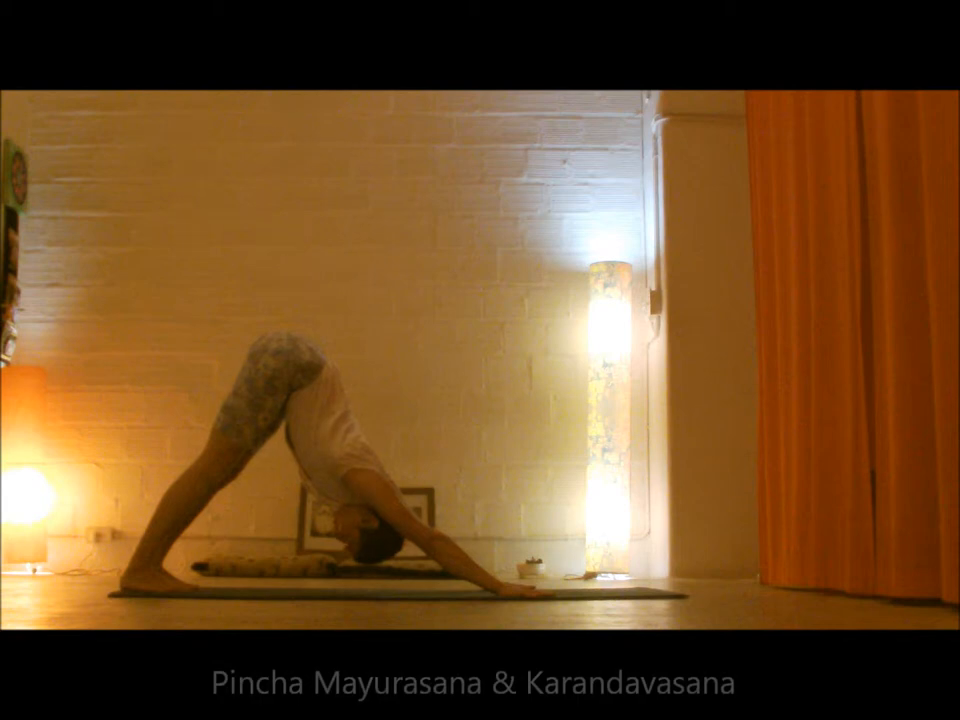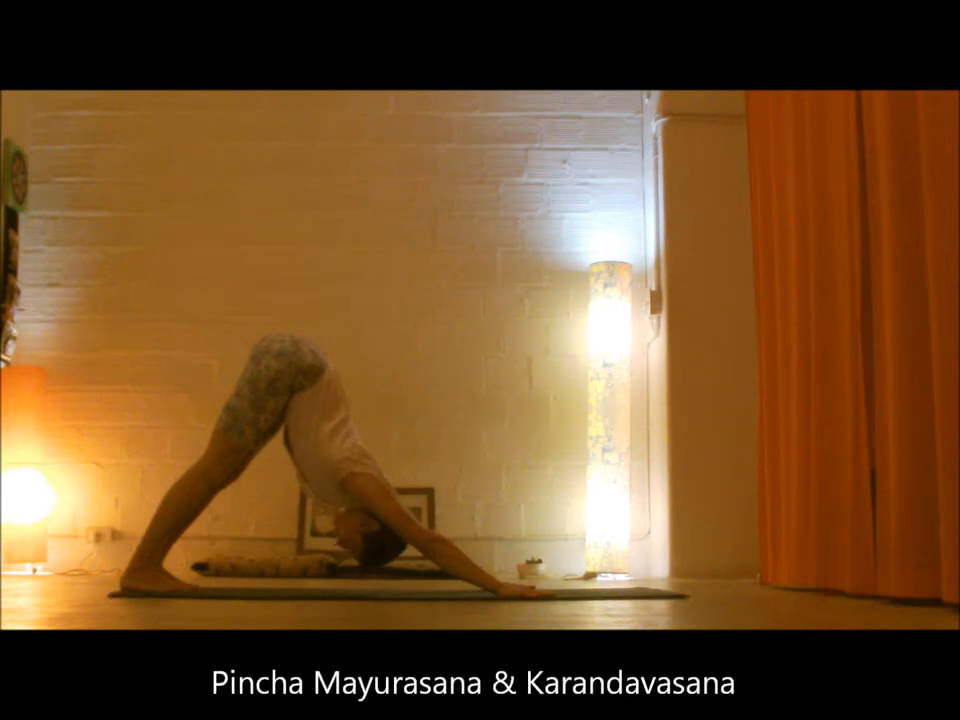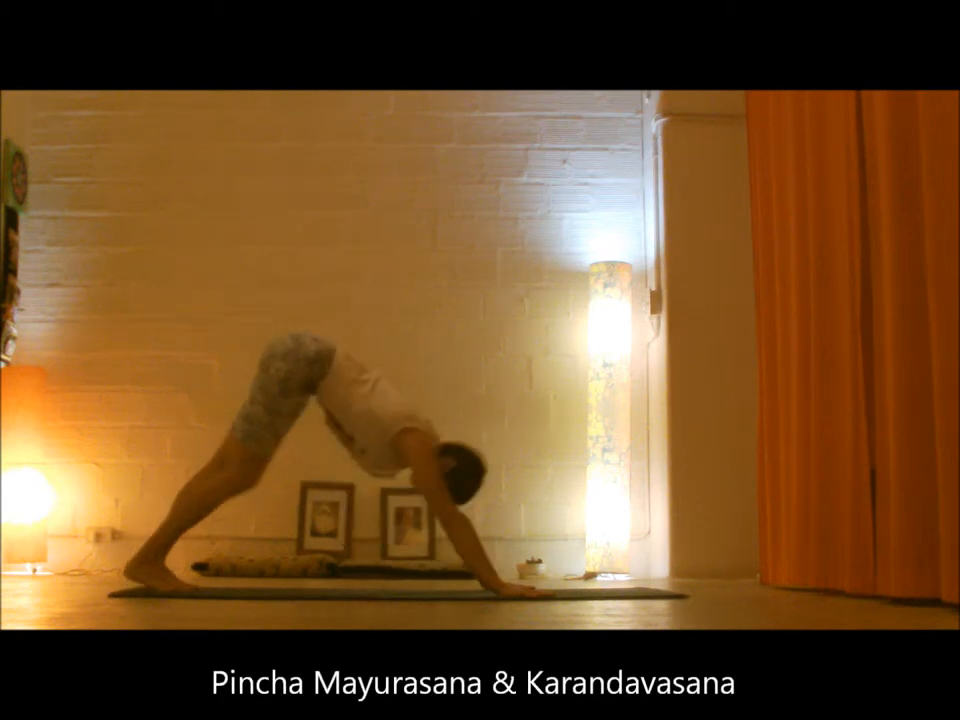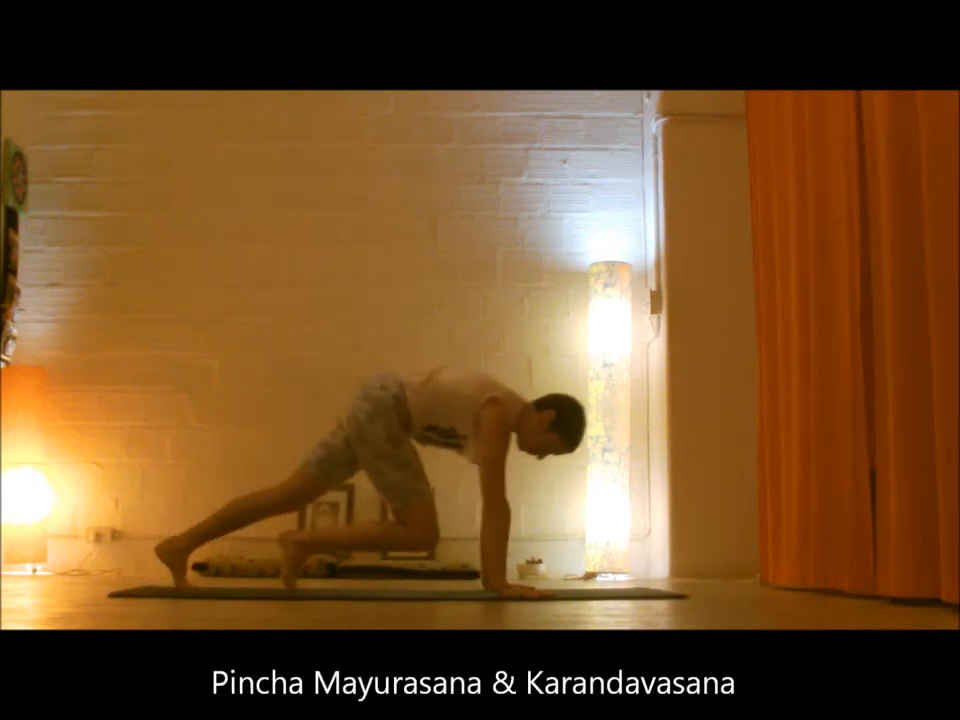
dt=0.7s
person 1, frame 1
right shoulder: (361, 480)
left elbow: (429, 539)
right elbow: (431, 540)
left hip: (291, 370)
right hip: (283, 359)
left knee: (225, 471)
right knee: (212, 468)
left ankle: (150, 567)
right ankle: (140, 568)
person 1, frame 2
right shoulder: (359, 483)
left elbow: (429, 543)
right elbow: (430, 542)
left hip: (293, 368)
right hip: (286, 360)
left knee: (225, 472)
right knee: (215, 468)
left ankle: (149, 565)
right ankle: (140, 567)
person 1, frame 3
left shoulder: (422, 444)
right shoulder: (418, 444)
left elbow: (450, 519)
right elbow: (450, 518)
left wrist: (485, 577)
right wrist: (496, 584)
left hip: (303, 365)
right hip: (299, 359)
left knee: (227, 467)
right knee: (239, 475)
left ankle: (153, 562)
right ankle: (146, 558)
person 1, frame 4
left shoulder: (505, 416)
right shoulder: (499, 414)
left elbow: (492, 508)
right elbow: (495, 506)
left wrist: (491, 575)
right wrist: (498, 582)
left hip: (376, 406)
right hip: (381, 411)
left knee: (287, 497)
right knee: (421, 535)
left ankle: (179, 546)
right ankle: (305, 542)
